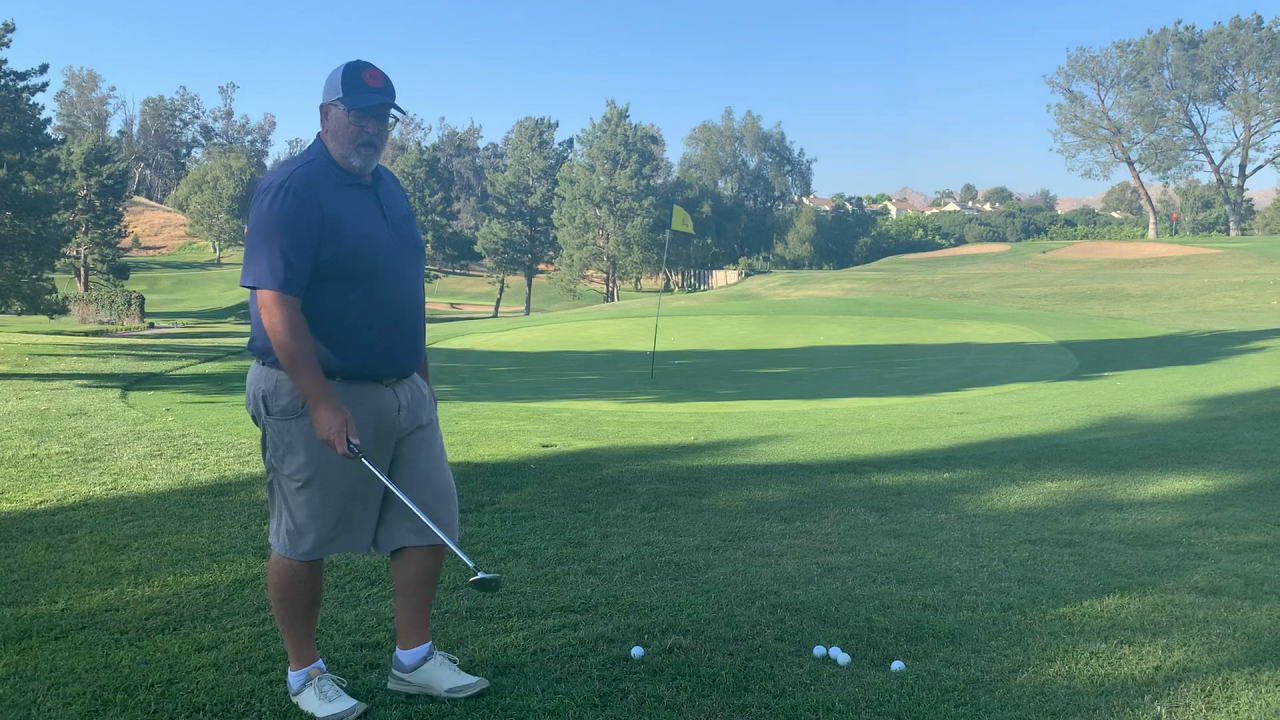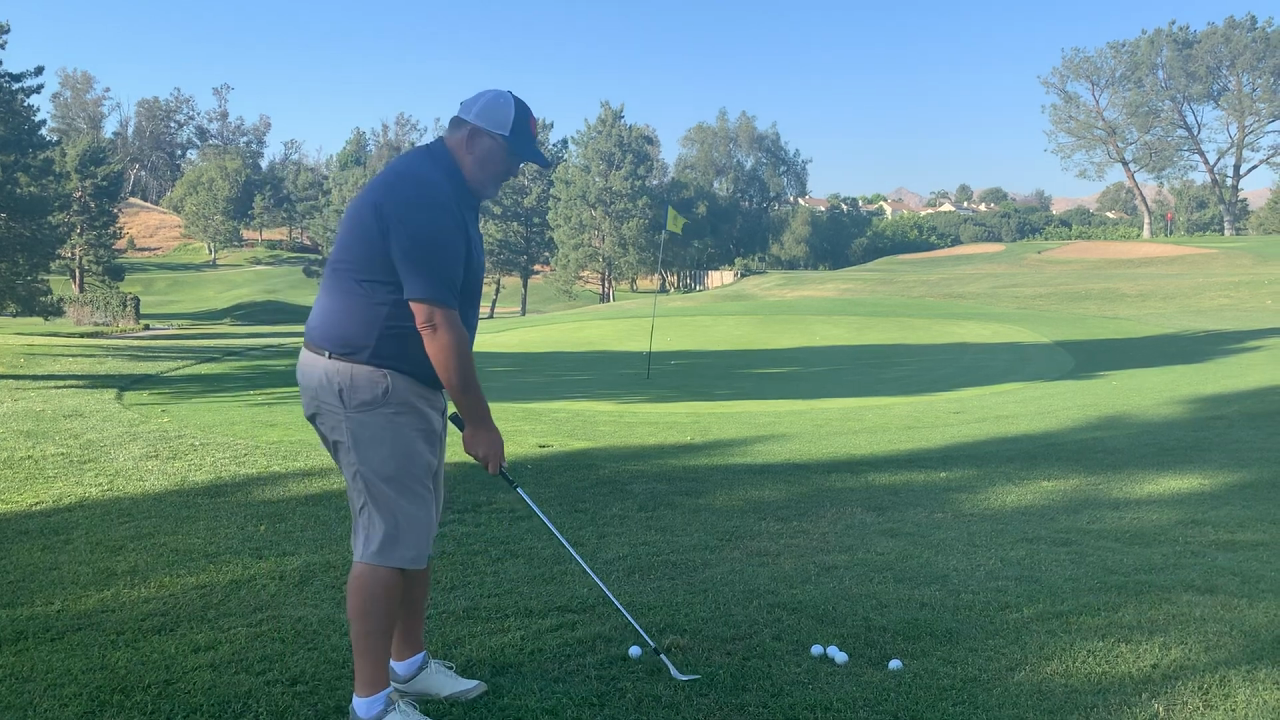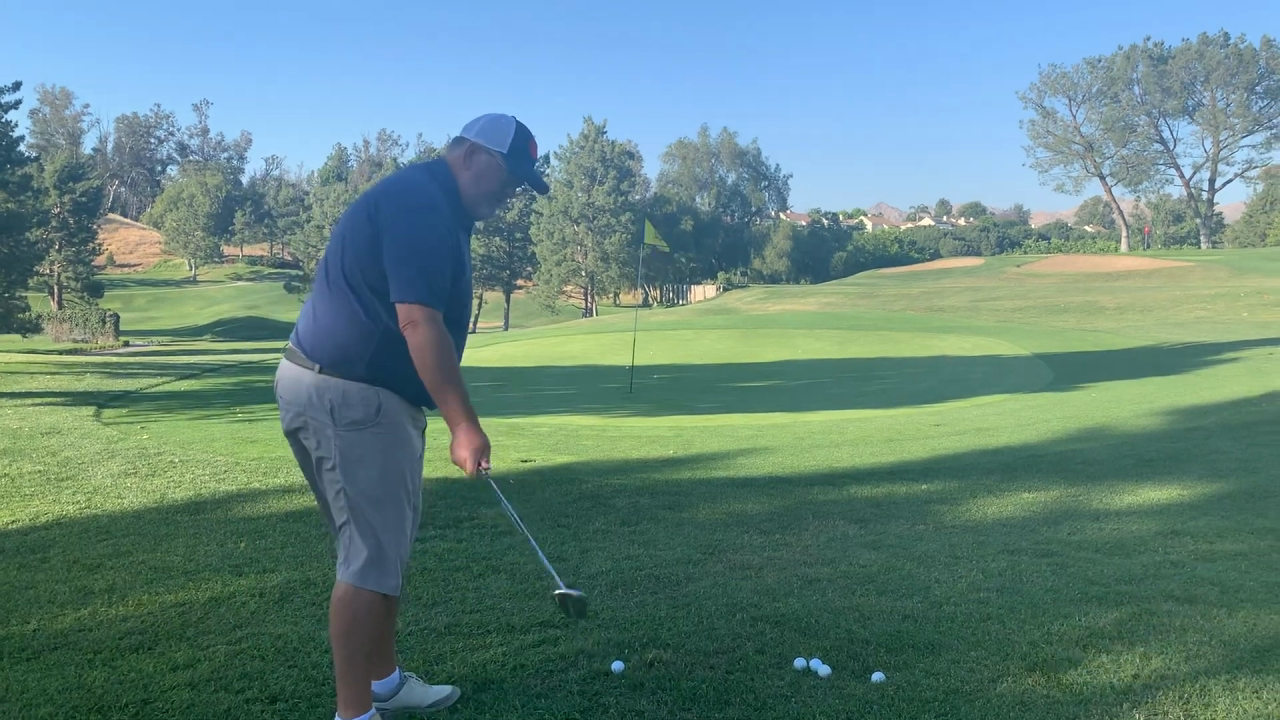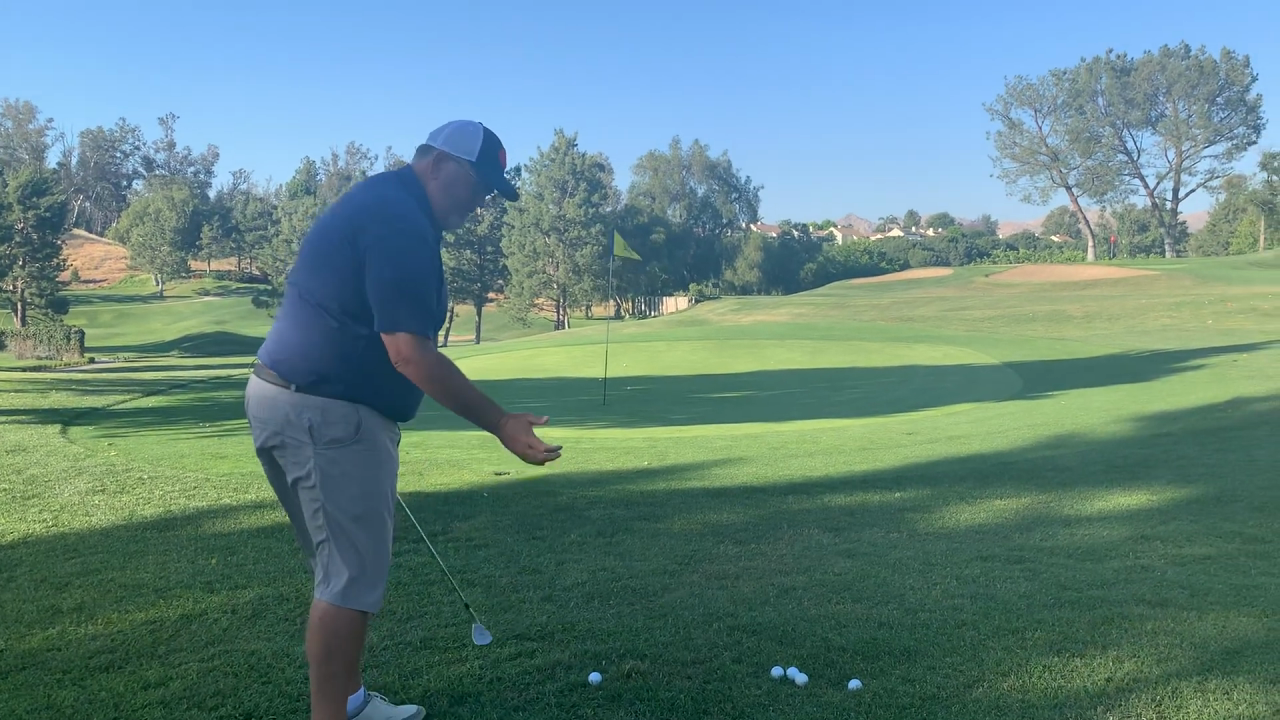
dt=1s
person 1, frame 1
left shoulder: (388, 187)
right shoulder: (292, 189)
right elbow: (275, 306)
left wrist: (423, 378)
right wrist: (323, 404)
left hip: (401, 390)
right hip: (320, 395)
left knee: (430, 520)
right knee: (304, 538)
left ankle: (413, 657)
person 1, frame 2
left shoulder: (442, 188)
right shoulder: (425, 194)
right elbow: (436, 322)
right wrist: (479, 420)
left hip: (397, 380)
right hip: (364, 382)
left knee: (415, 529)
right knee: (391, 535)
left ankle: (408, 664)
person 1, frame 3
left shoulder: (435, 206)
right shoulder: (420, 203)
right elbow: (420, 323)
right wrist: (463, 424)
left hip: (367, 391)
right hip: (346, 394)
left knee: (389, 542)
right knee: (371, 554)
person 1, frame 4
left shoulder: (383, 203)
right shoulder: (398, 221)
right elbow: (412, 354)
right wrist: (502, 424)
left hip: (311, 400)
right hip: (322, 410)
left knee: (353, 562)
right knee: (351, 572)
